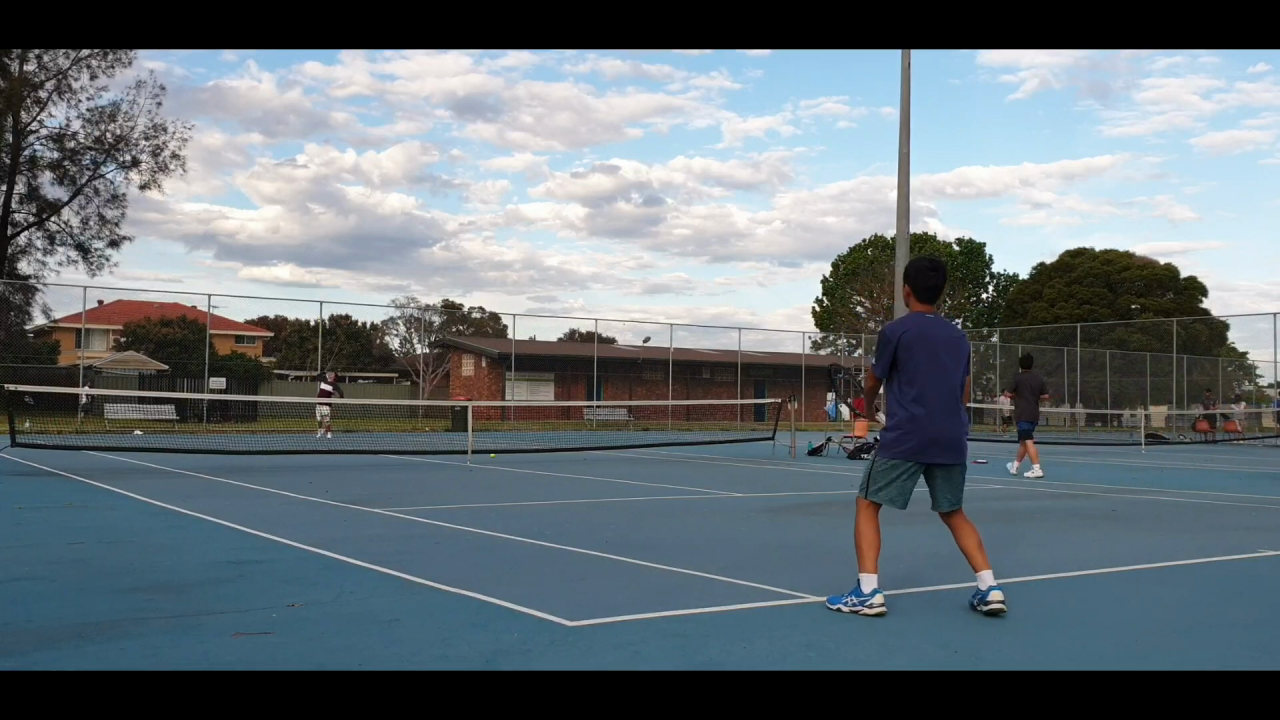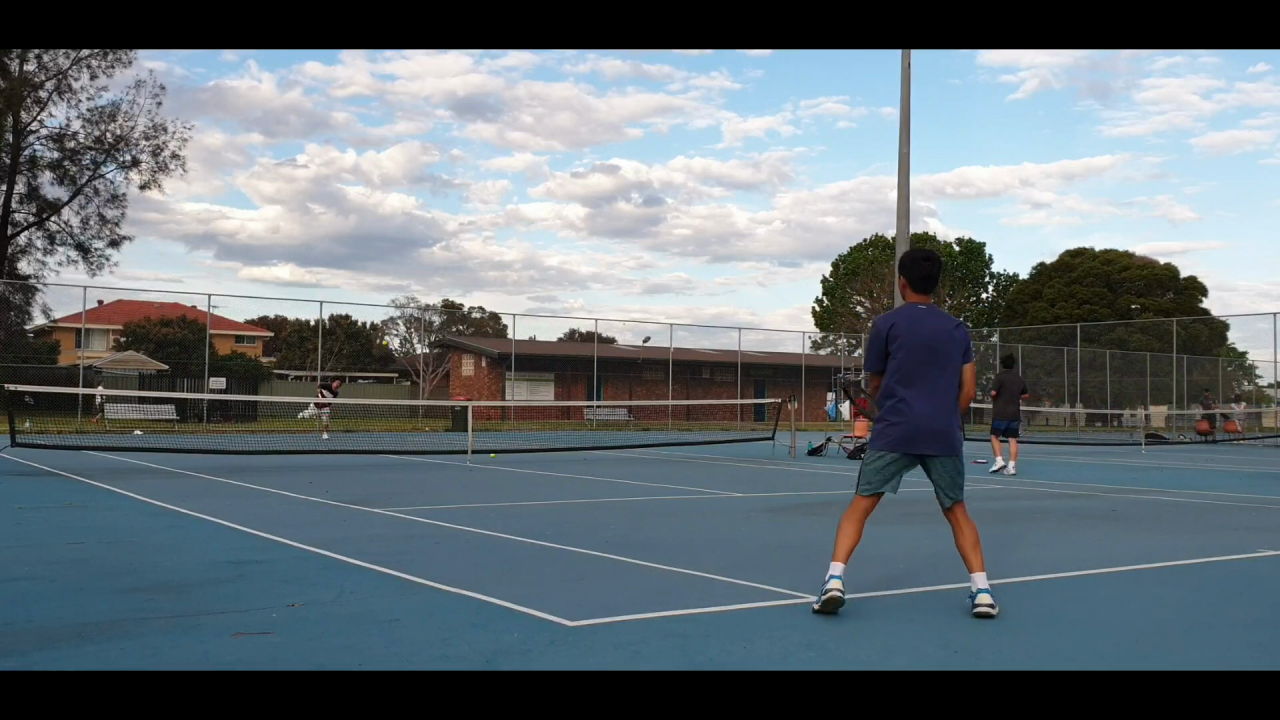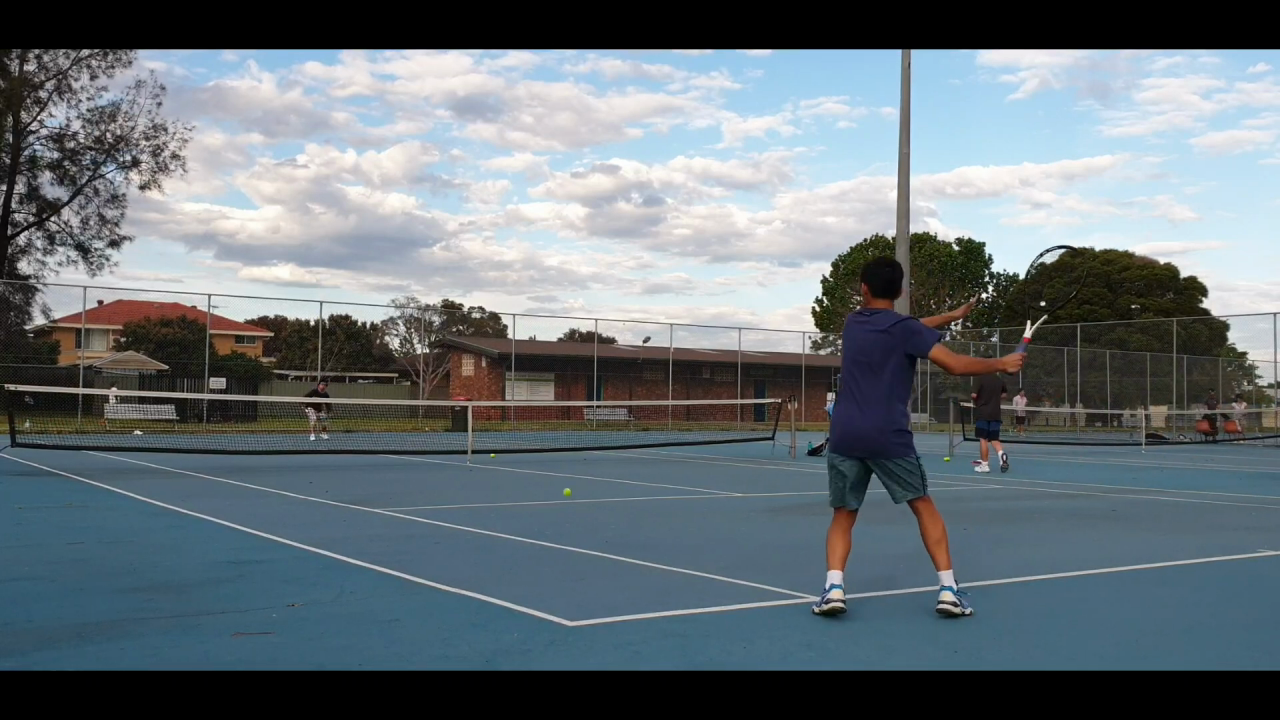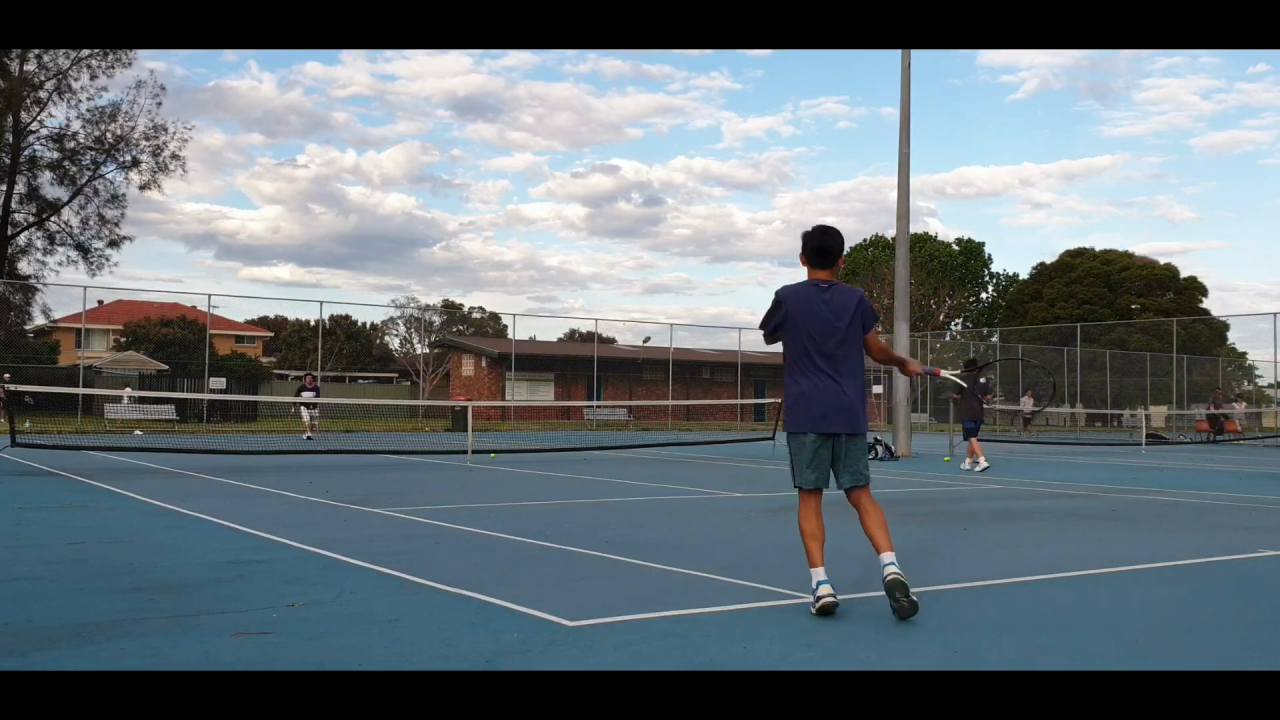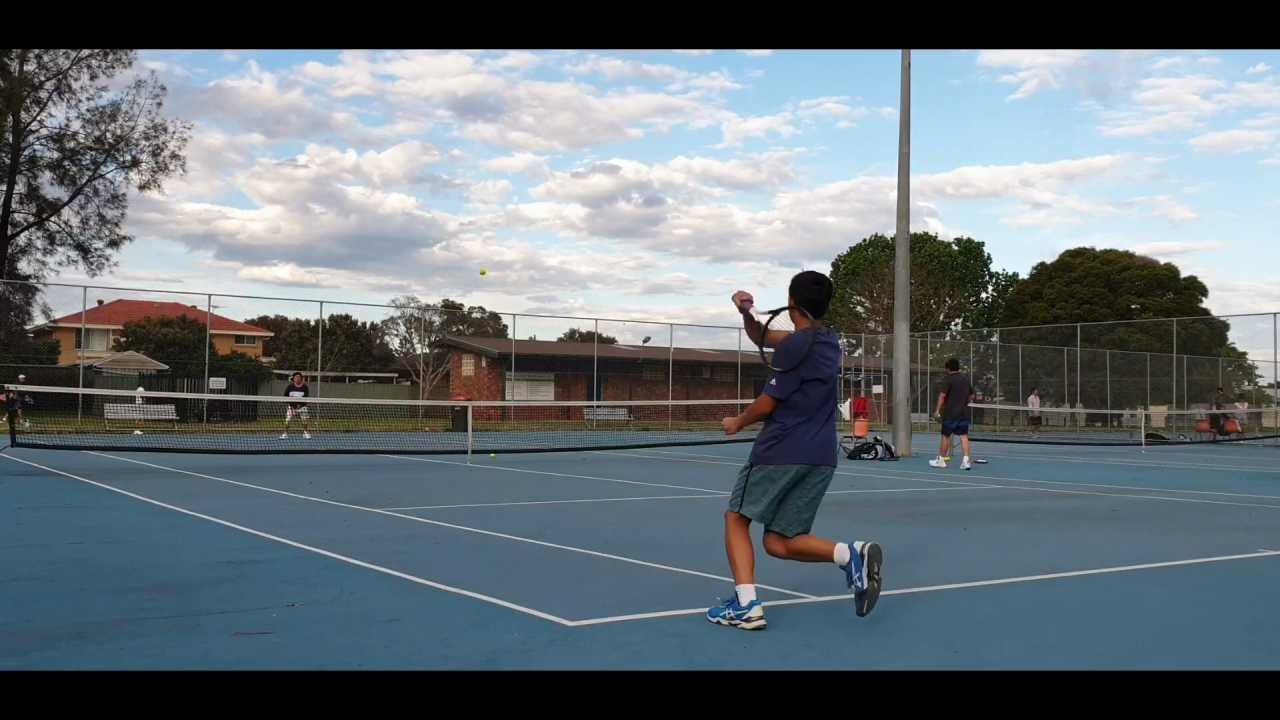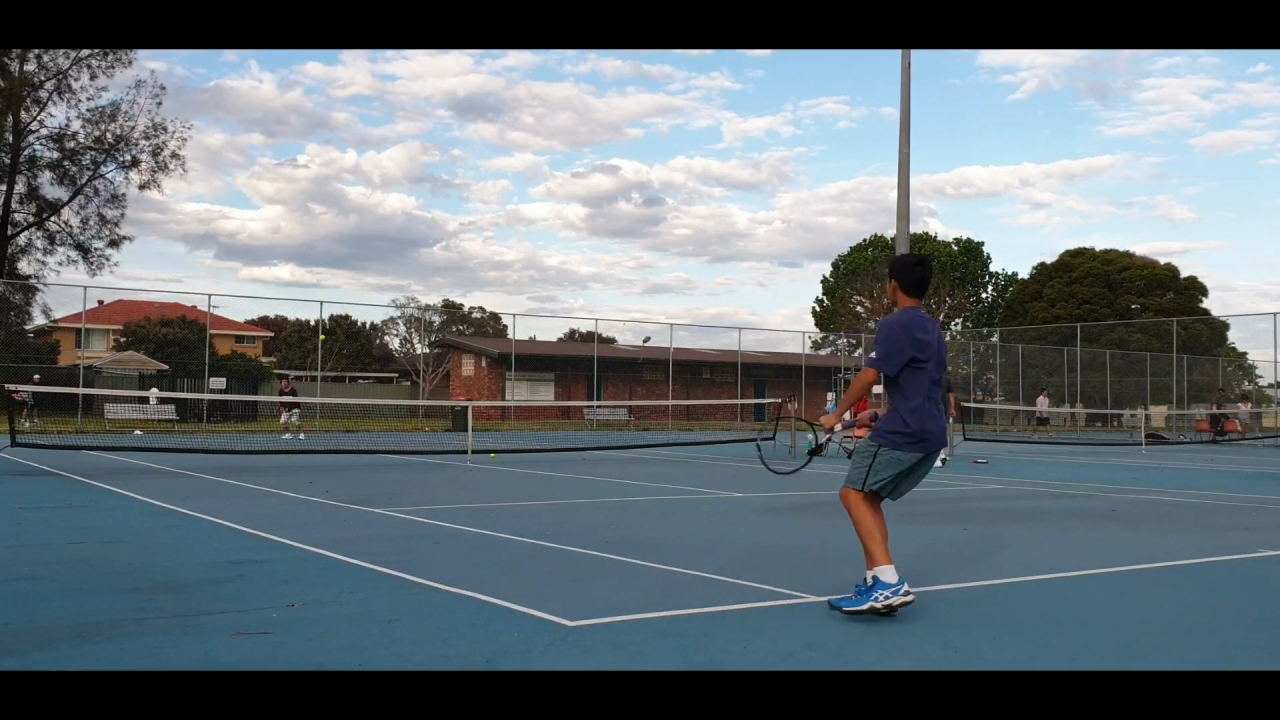
dt=0.4s
person 1, frame 1
left shoulder: (895, 331)
right shoulder: (958, 336)
left elbow: (873, 382)
right elbow: (964, 395)
left wrist: (868, 406)
left hip: (904, 438)
right hip: (951, 440)
left knee: (867, 506)
right knee: (954, 515)
left ankle: (868, 592)
right ankle: (989, 588)
person 1, frame 2
left shoulder: (886, 324)
right shoulder: (957, 328)
left elbow: (874, 385)
right elbow: (968, 390)
left hip: (894, 432)
right hip: (943, 435)
left knee: (860, 506)
right knee: (956, 512)
left ankle: (834, 580)
right ankle: (981, 590)
person 1, frame 3
left shoulder: (852, 324)
right shoulder: (904, 327)
right elbow: (954, 365)
left wrist: (949, 317)
right wrist: (1001, 363)
left hip: (845, 435)
right hip: (889, 436)
left knee: (843, 517)
right knee: (923, 507)
left ankle: (834, 587)
right ankle: (948, 589)
person 1, frame 4
left shoulder: (787, 297)
right shoulder: (856, 299)
left elbow: (768, 338)
right elbow: (877, 350)
right wrist: (905, 363)
left hip: (804, 413)
right hip: (850, 412)
left knee: (810, 498)
right knee: (861, 495)
left ankle: (821, 583)
right ankle: (889, 568)
person 1, frame 5
left shoulder: (795, 348)
right shoulder: (829, 341)
left elbow: (766, 405)
right elbow: (762, 337)
left wrist: (738, 423)
right wrist: (746, 312)
left hip: (781, 451)
right hip: (820, 456)
left knee: (736, 519)
right knee: (779, 544)
left ankle: (746, 604)
right ankle: (852, 554)
person 1, frame 6
left shoulder: (896, 325)
right shoulder: (931, 328)
left elbow: (868, 378)
left wrist: (836, 414)
right wrist: (879, 416)
left hip: (906, 431)
right hip: (928, 435)
left knee: (854, 494)
right knee: (869, 499)
left ankle: (887, 582)
right ankle: (878, 585)
